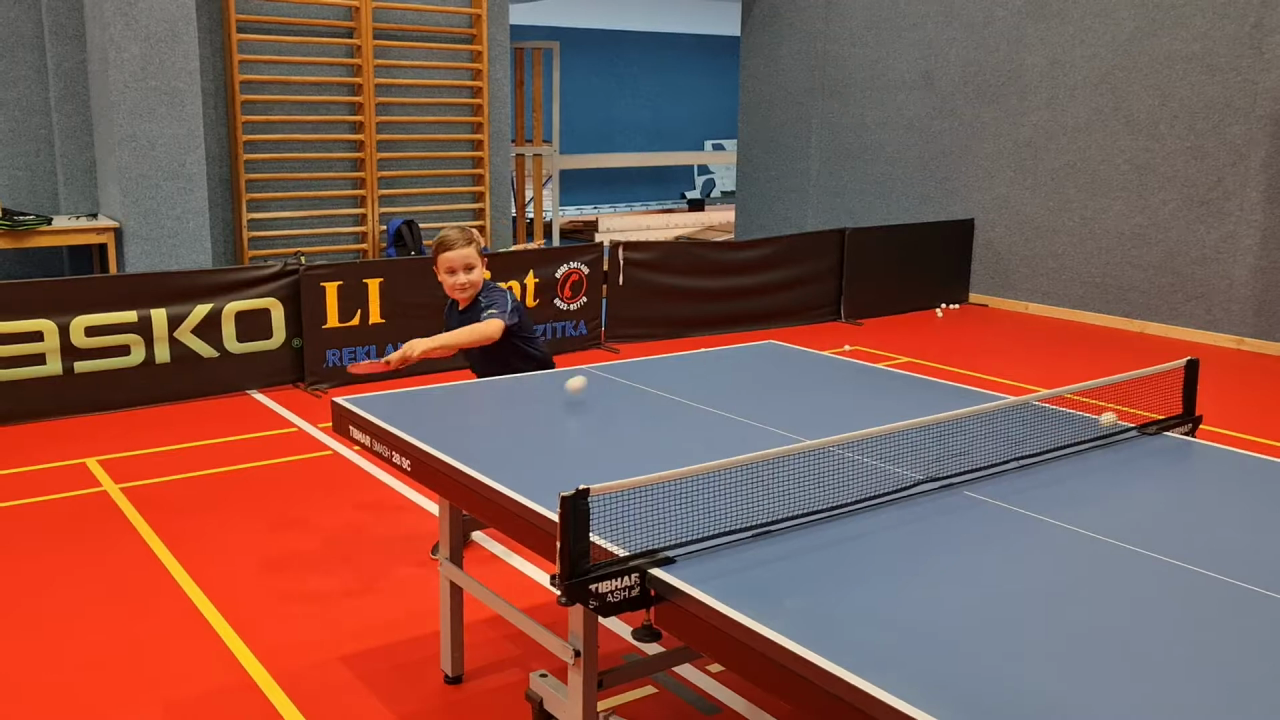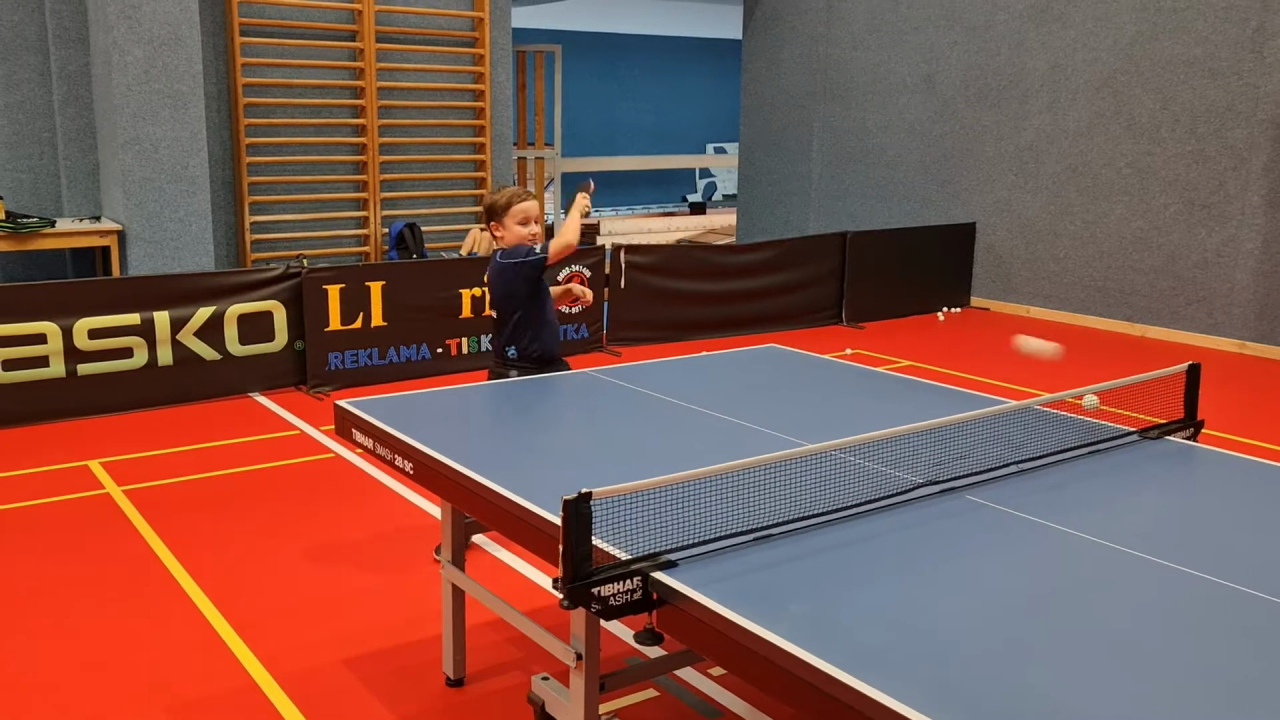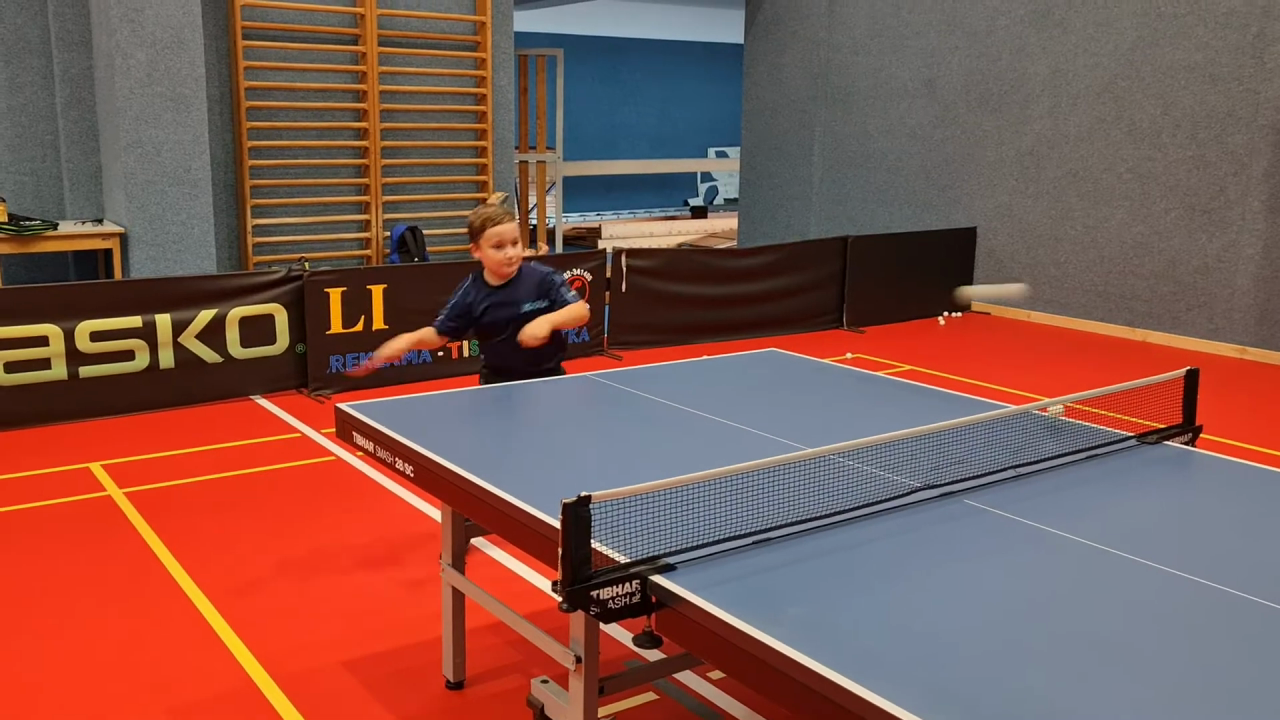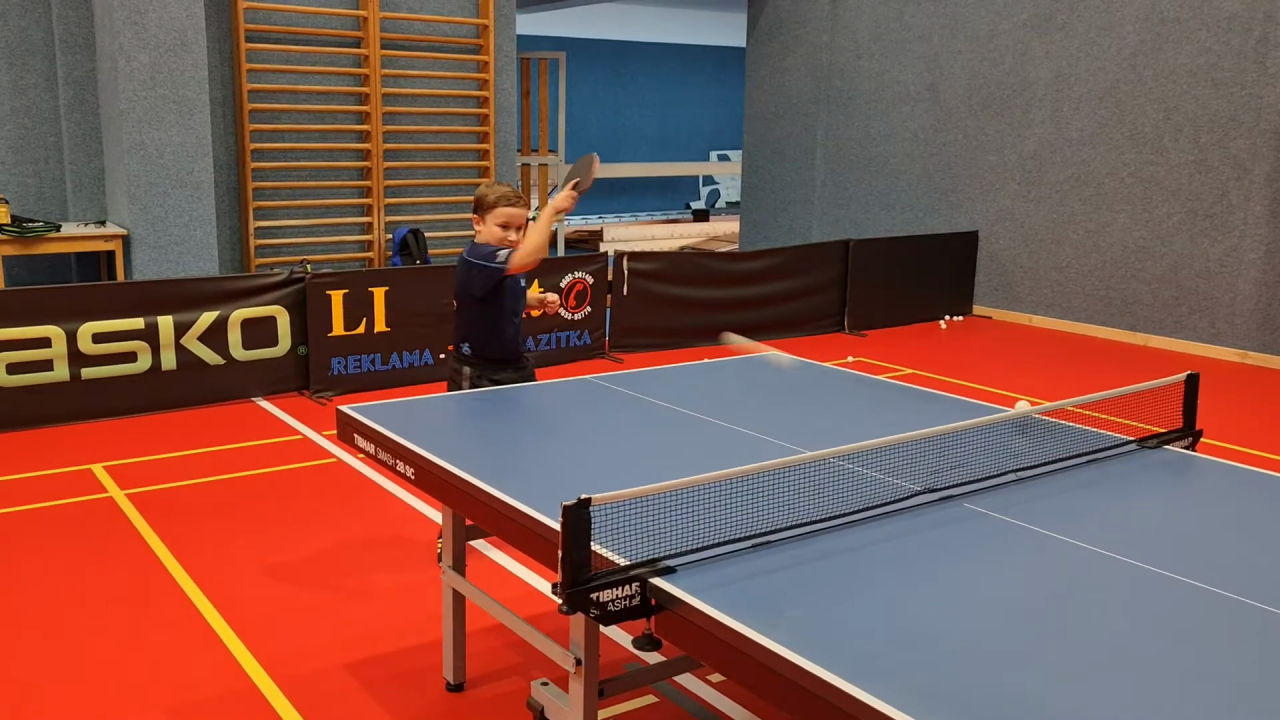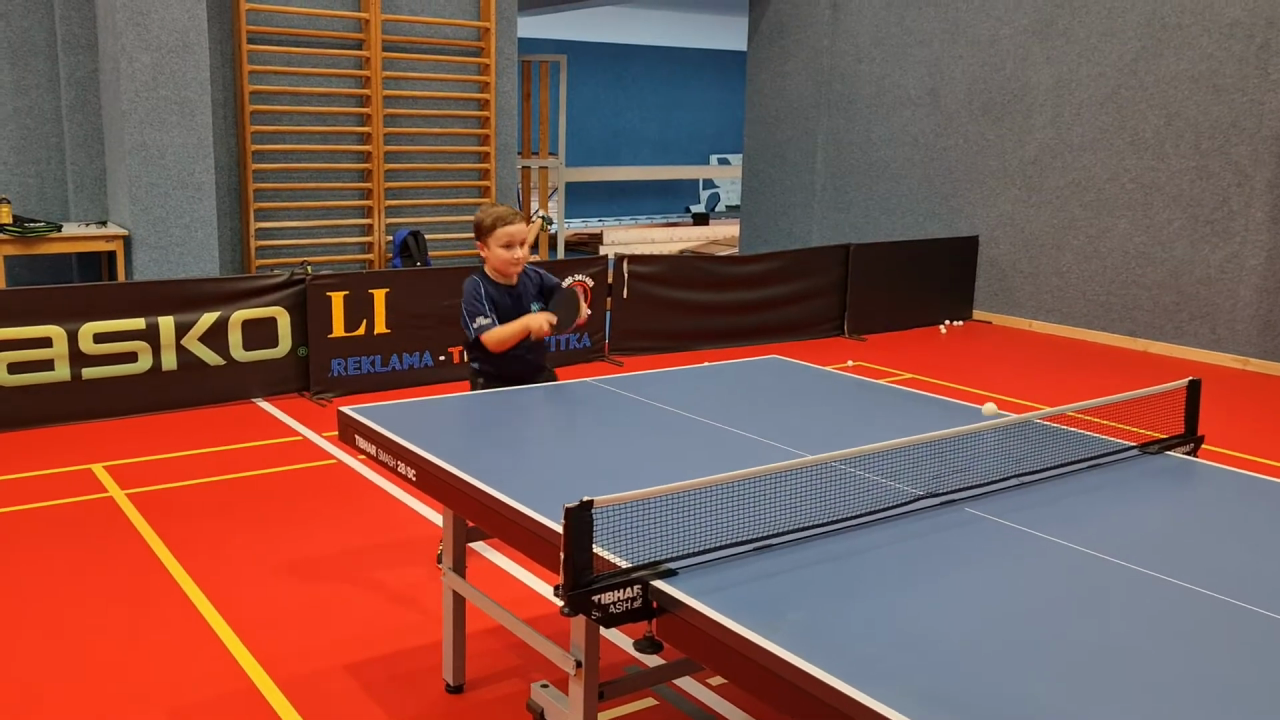
dt=0.5s
person 1, frame 1
left shoulder: (496, 297)
right shoulder: (453, 306)
left elbow: (491, 330)
right elbow: (448, 346)
left wrist: (427, 342)
right wrist: (407, 353)
right ankle: (459, 527)
person 1, frame 2
right shoulder: (507, 262)
right elbow: (566, 244)
left wrist: (569, 290)
right wrist: (576, 209)
left hip: (550, 369)
right hip: (516, 376)
person 1, frame 3
left shoulder: (541, 277)
right shoulder: (471, 290)
left elbow: (580, 311)
right elbow: (438, 334)
left wrist: (547, 322)
right wrist: (405, 341)
left hip: (547, 381)
right hip: (498, 384)
person 1, frame 4
left shoulder: (513, 258)
right shoulder: (475, 258)
right elbow: (526, 259)
left wrist: (538, 301)
right wrist: (550, 210)
left hip: (516, 368)
right hip: (476, 375)
person 1, frame 5
left shoulder: (535, 276)
right shoulder: (475, 288)
right elbow: (493, 341)
left wrist: (578, 311)
right wrist: (529, 323)
left hip: (539, 379)
right hip: (494, 386)
